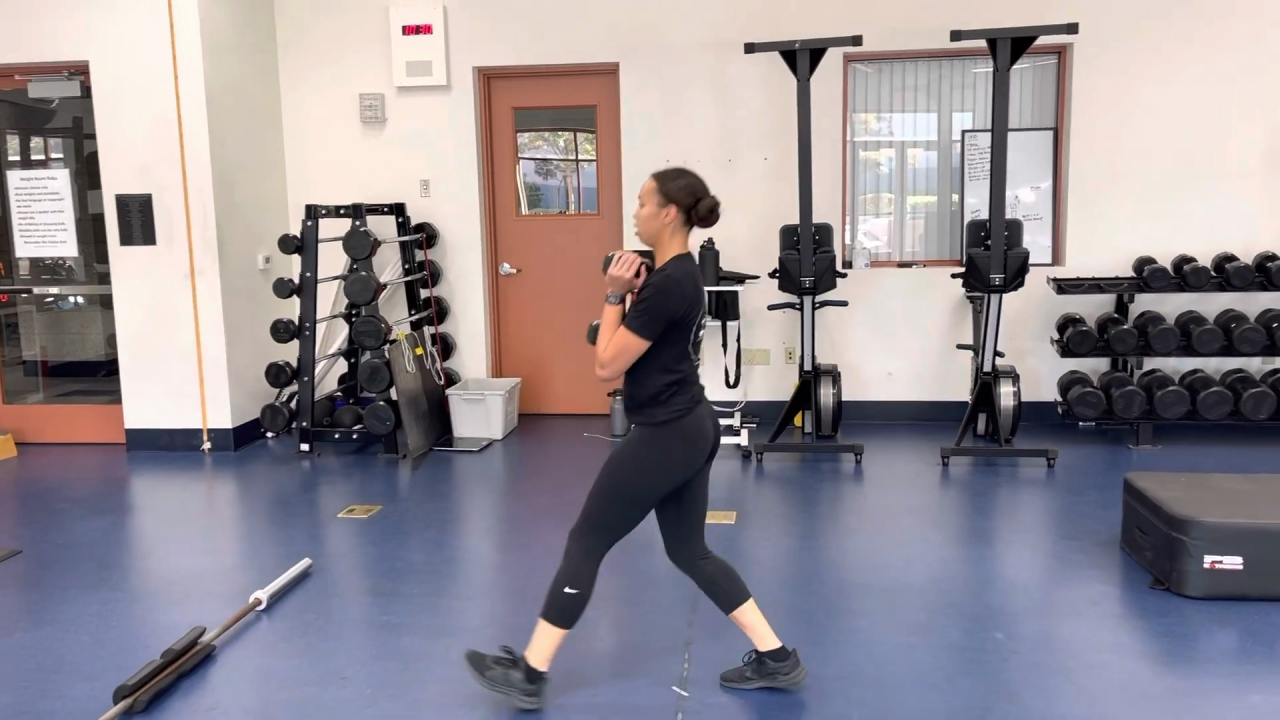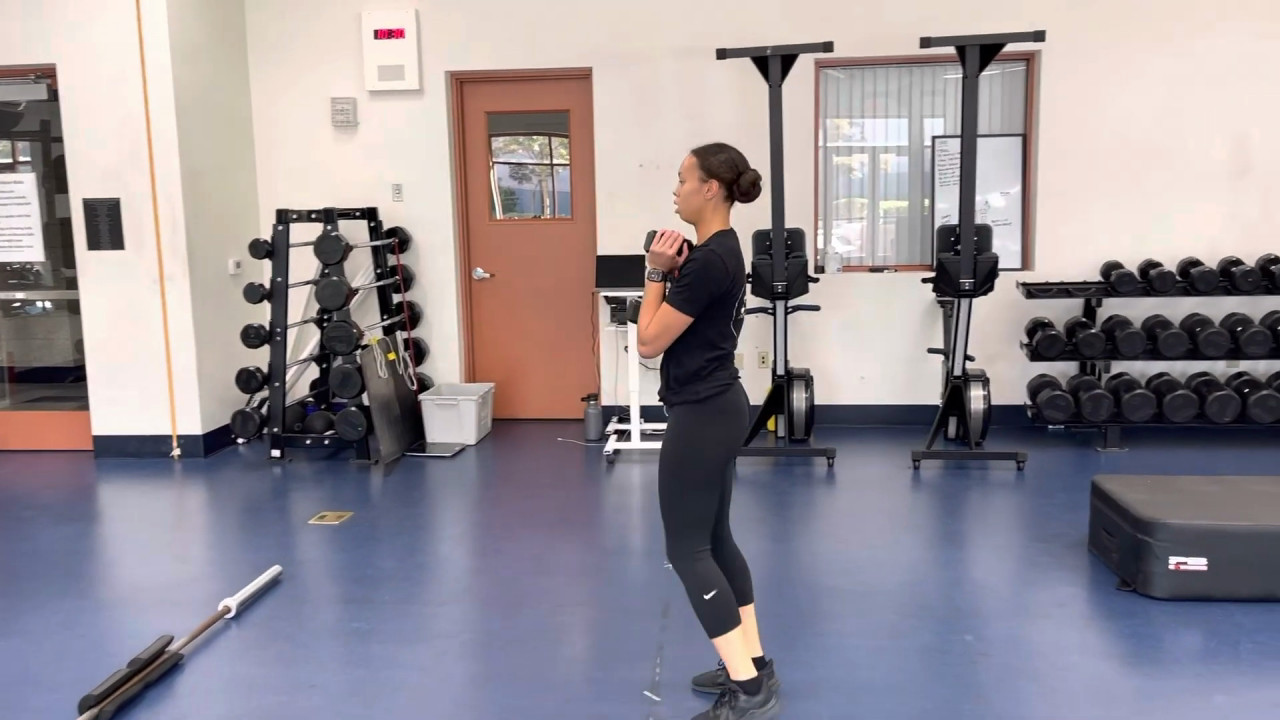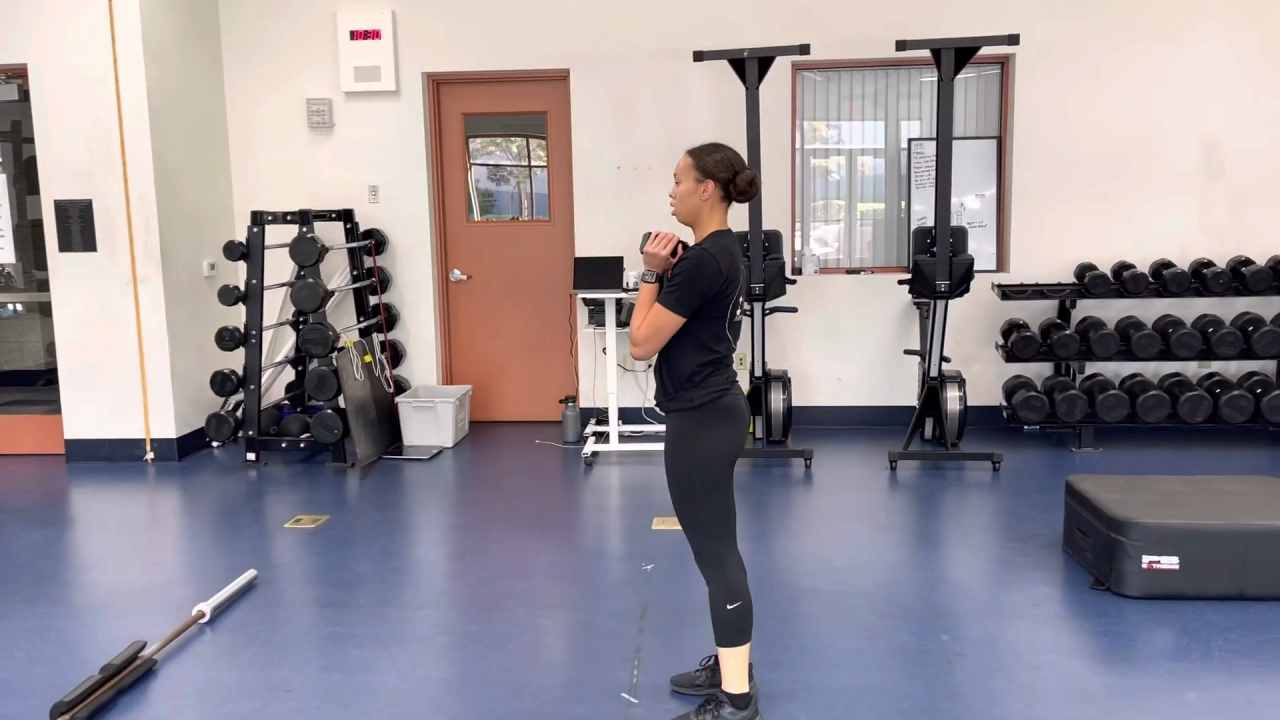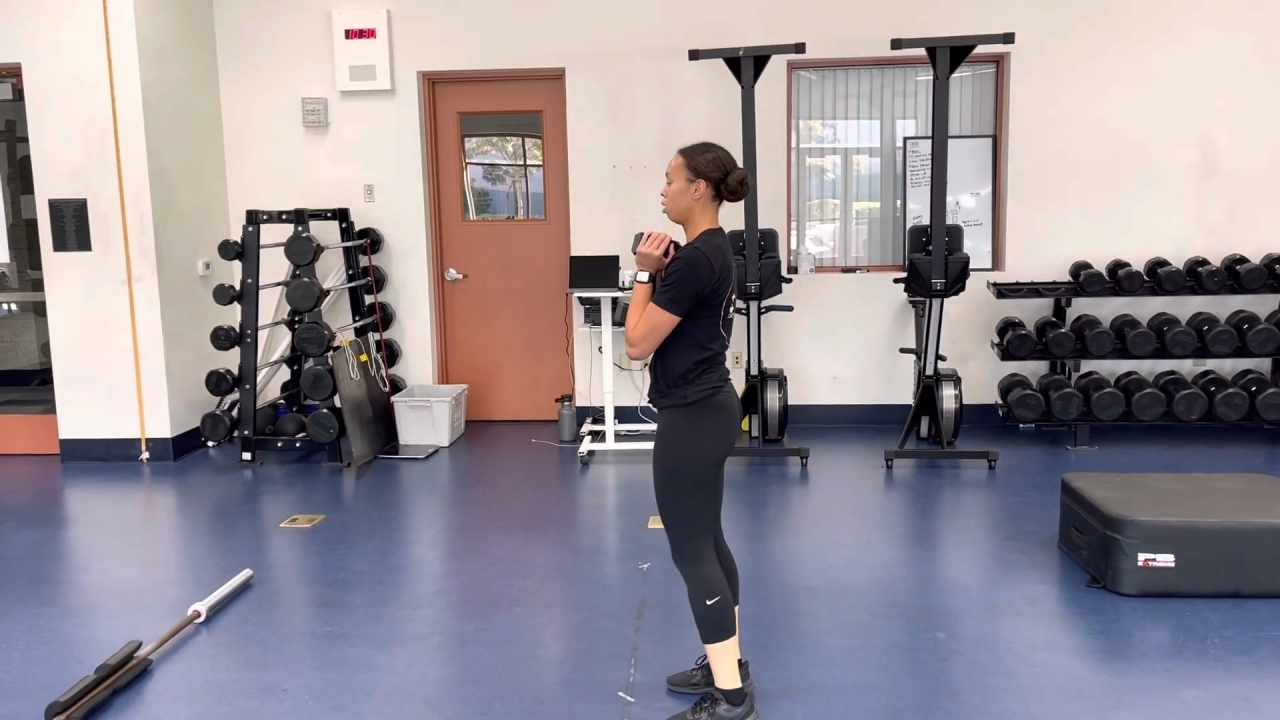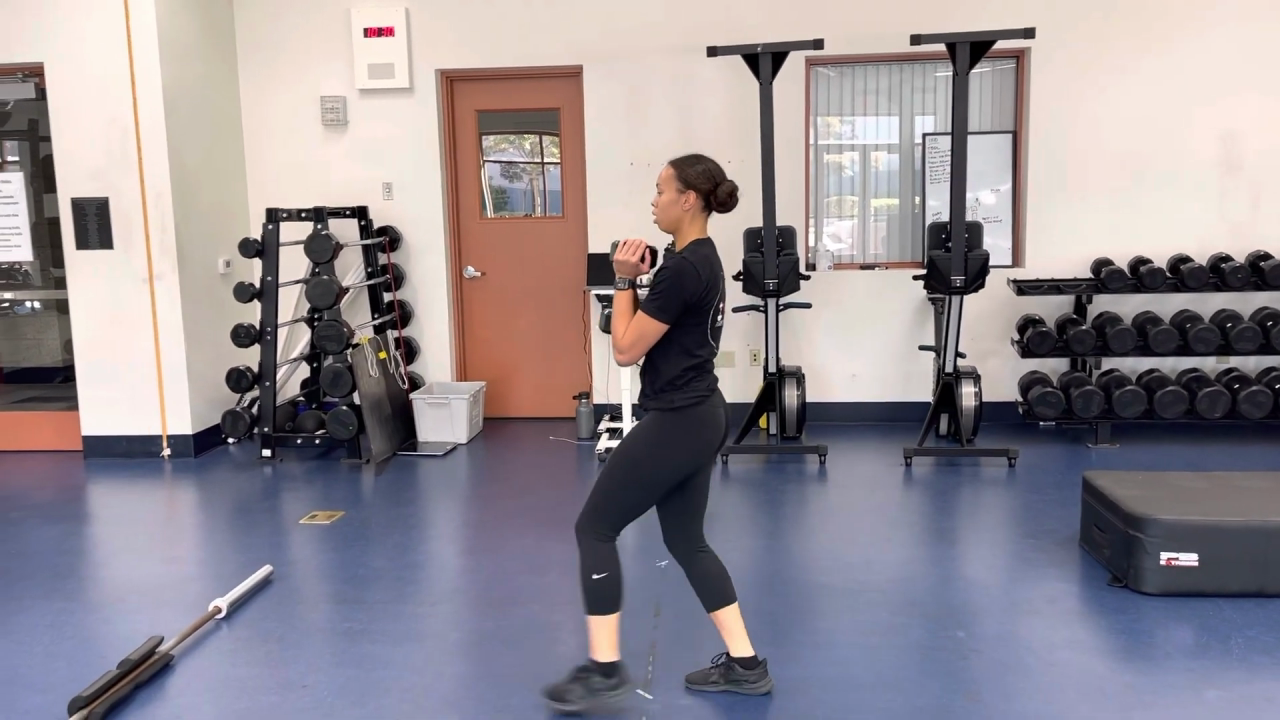
dt=0.5s
person 1, frame 1
left shoulder: (667, 284)
right shoulder: (679, 274)
left elbow: (607, 367)
right elbow: (635, 345)
left wrist: (614, 297)
right wrist: (629, 295)
left hip: (664, 436)
right hip: (692, 429)
left knee: (587, 542)
right knee: (690, 551)
left ankle: (528, 673)
right ankle: (776, 657)
person 1, frame 2
left shoulder: (709, 260)
right shoulder: (719, 250)
left elbow: (649, 341)
right elbow: (677, 323)
left wrist: (657, 272)
right wrist: (673, 271)
left hip: (701, 415)
right hip: (719, 407)
left knee: (687, 549)
right knee: (714, 540)
right ankle: (753, 664)
person 1, frame 3
left shoulder: (702, 260)
right shoulder: (721, 251)
left elbow: (642, 343)
left wrist: (651, 274)
right wrist: (668, 272)
left hip: (701, 421)
right hip: (715, 410)
left knee: (715, 554)
right knee: (716, 547)
right ankle: (731, 669)
person 1, frame 4
left shoulder: (695, 259)
right shoulder: (712, 250)
left elbow: (638, 343)
left wrist: (645, 273)
right wrist: (662, 274)
left hip: (691, 418)
right hip: (710, 408)
left knee: (692, 554)
right knee: (706, 541)
right ankle: (728, 665)
person 1, frame 5
left shoulder: (683, 267)
right shoulder: (701, 258)
left elbow: (627, 349)
left wrist: (624, 281)
right wrist: (641, 279)
left hip: (675, 422)
right hip: (700, 415)
left knee: (595, 529)
right knee: (687, 541)
left ankle: (604, 669)
right ankle: (745, 664)
